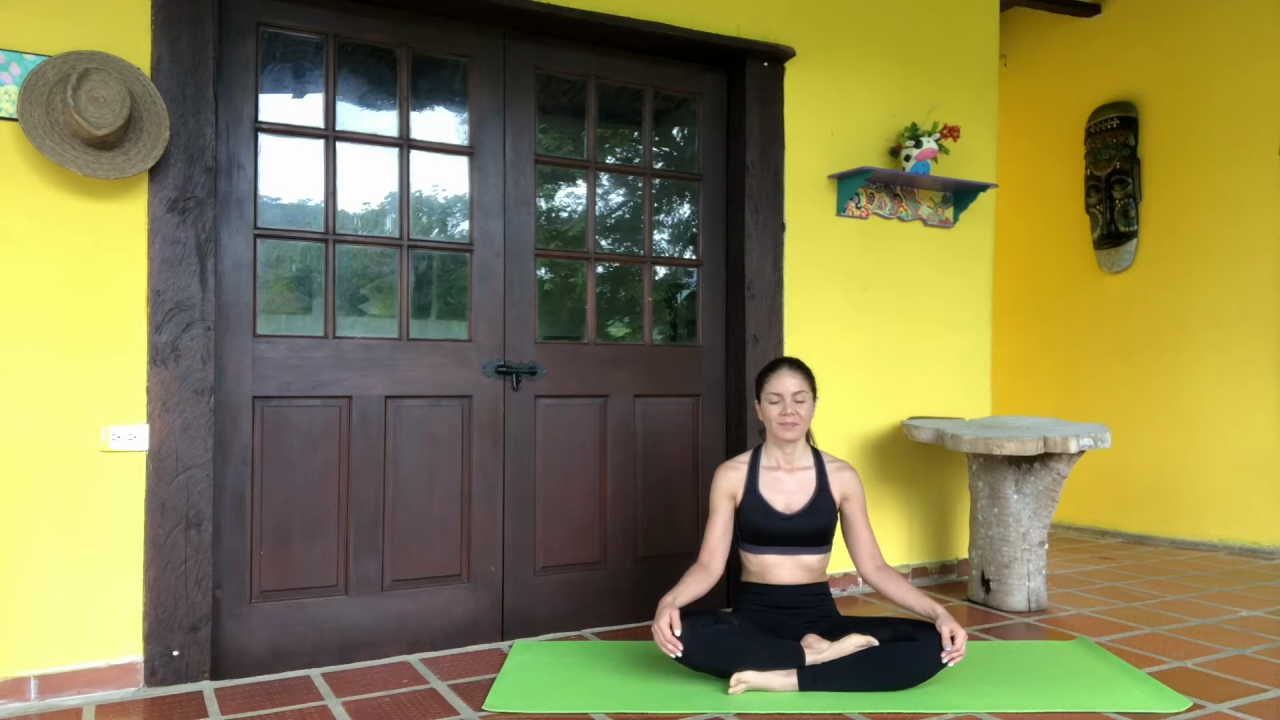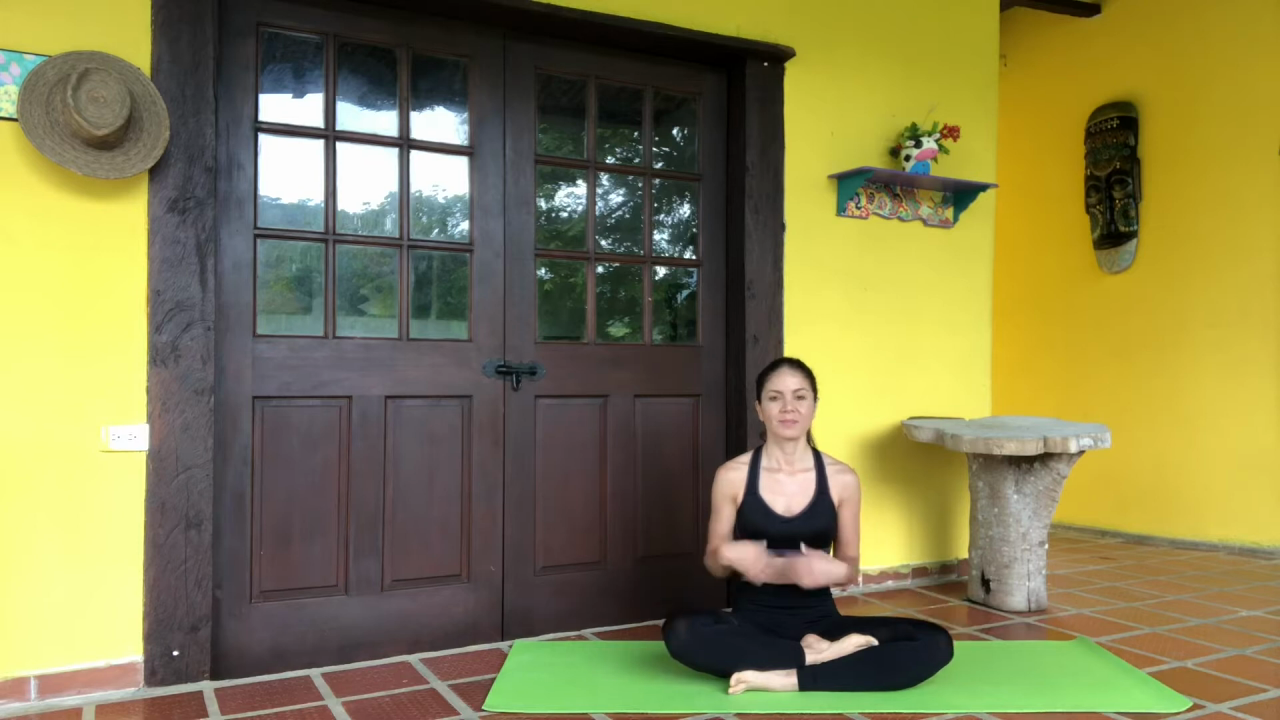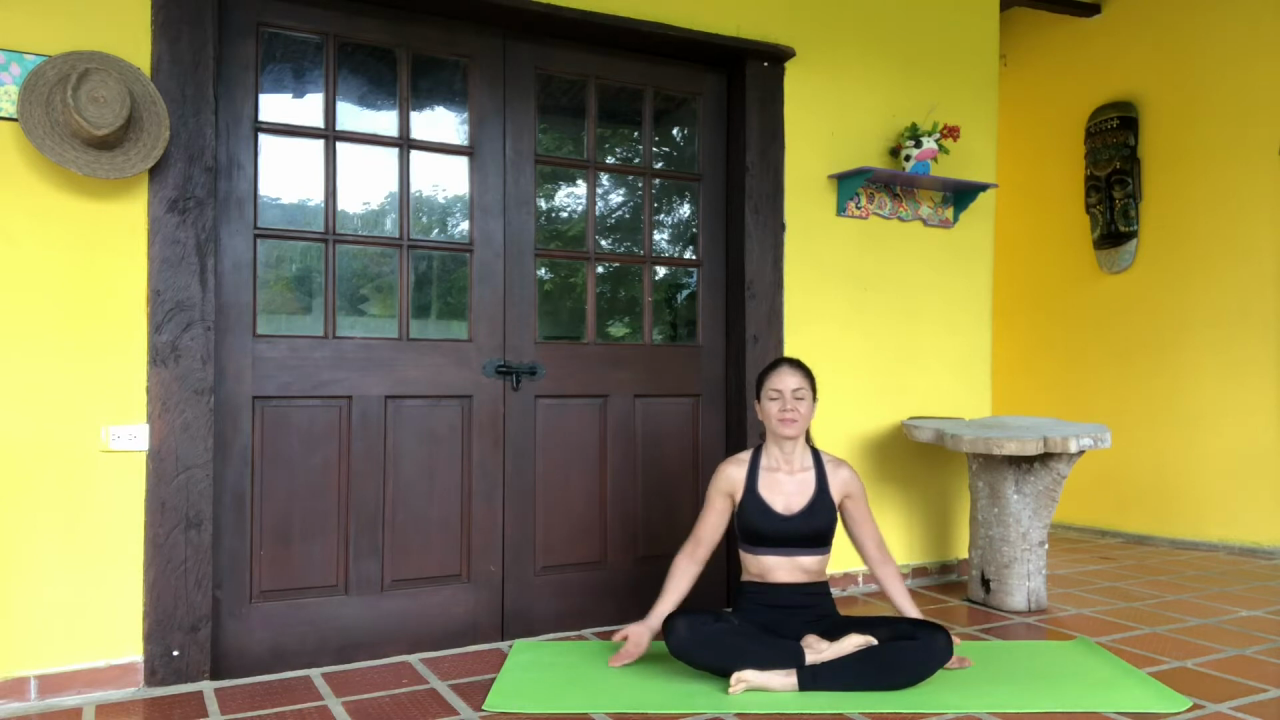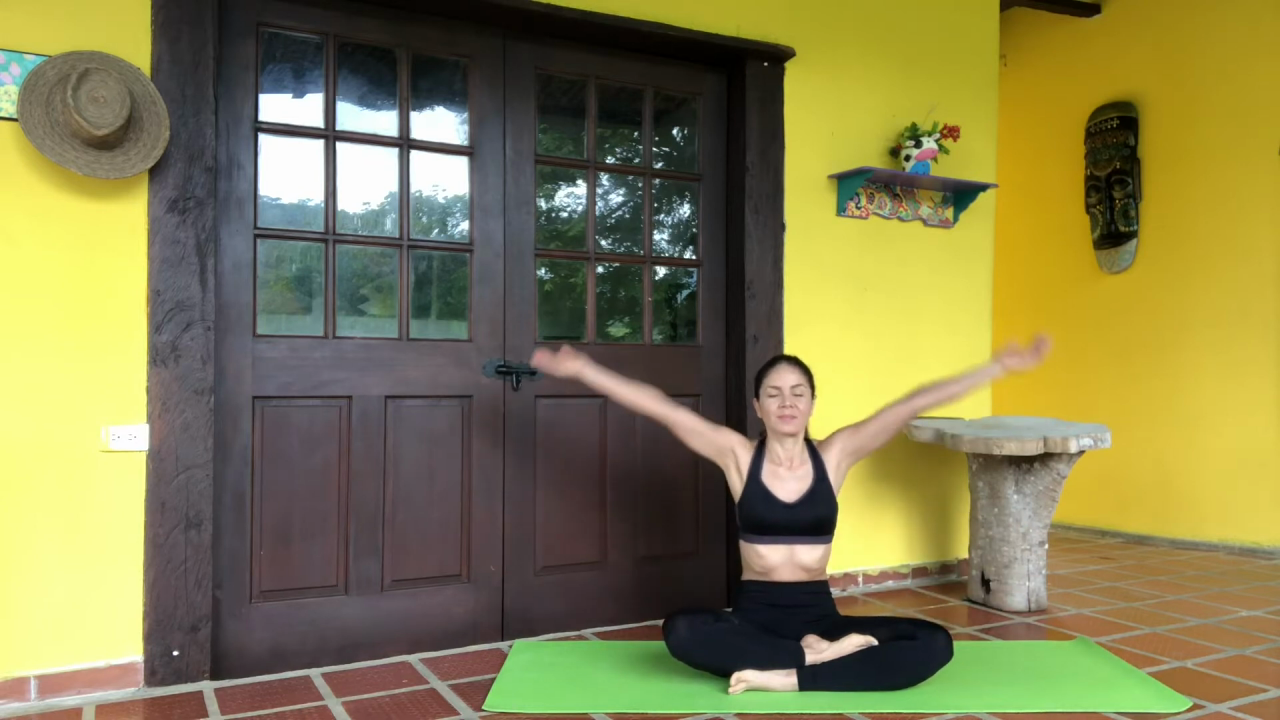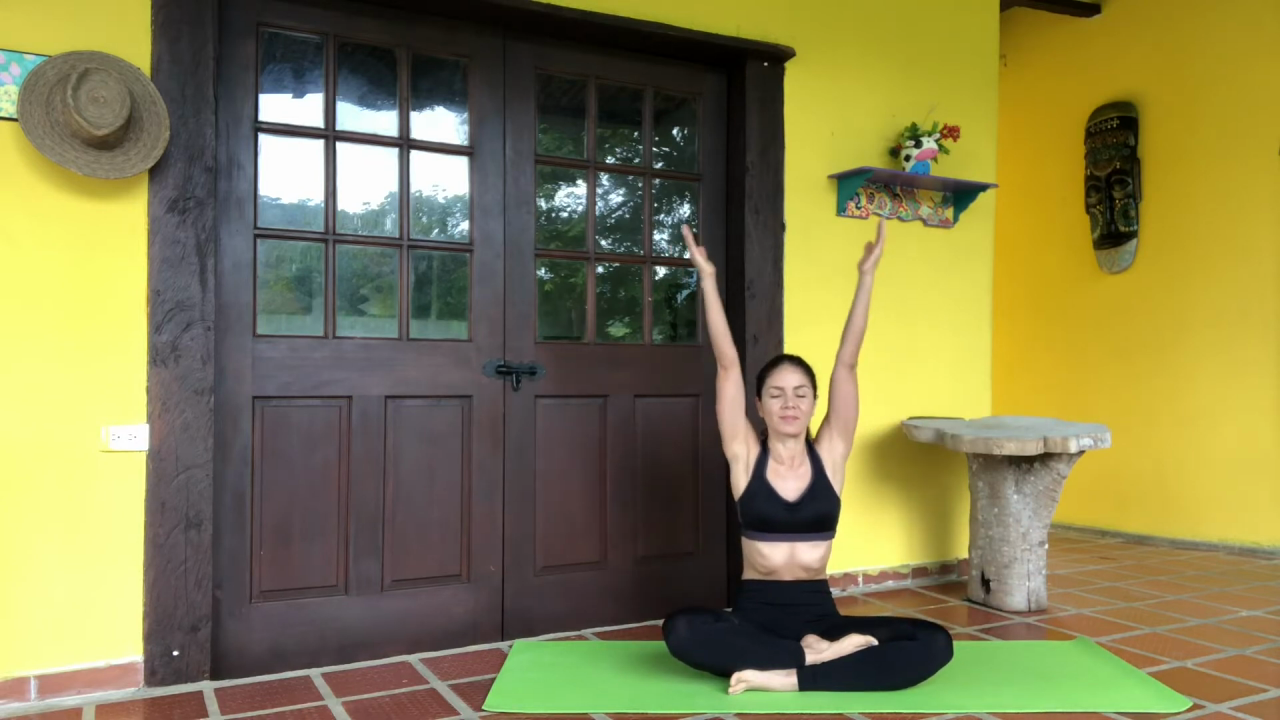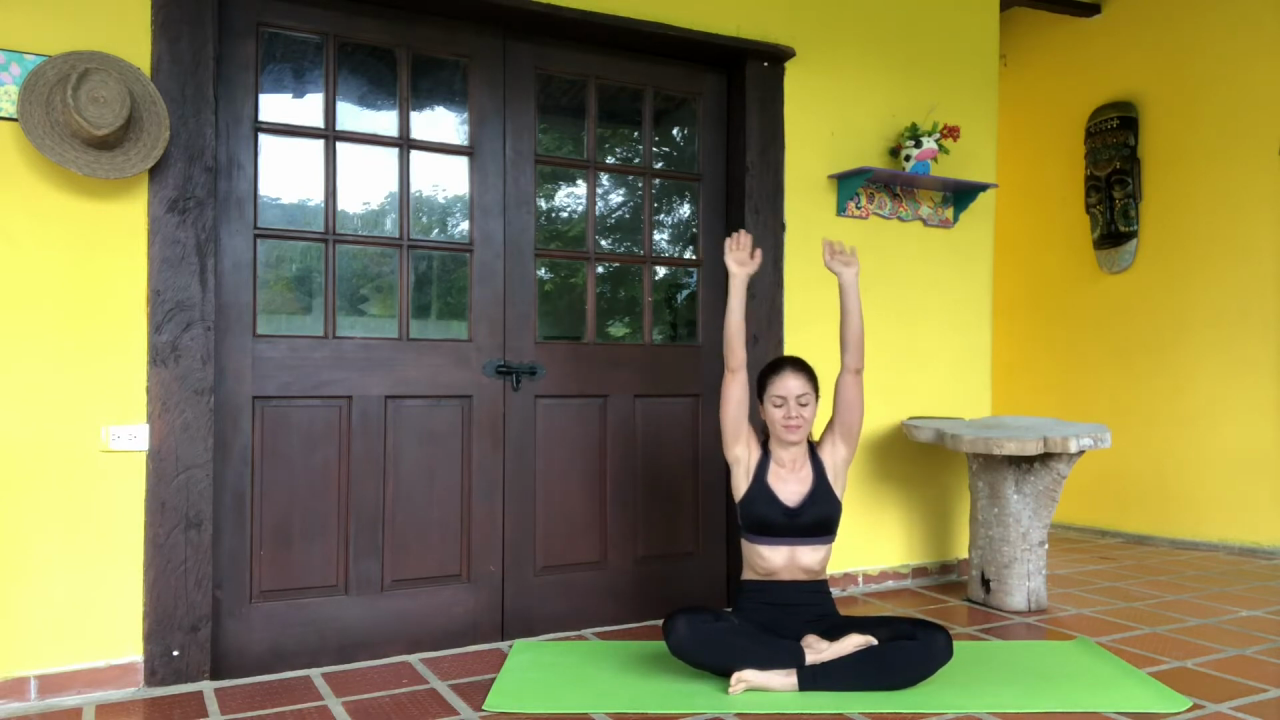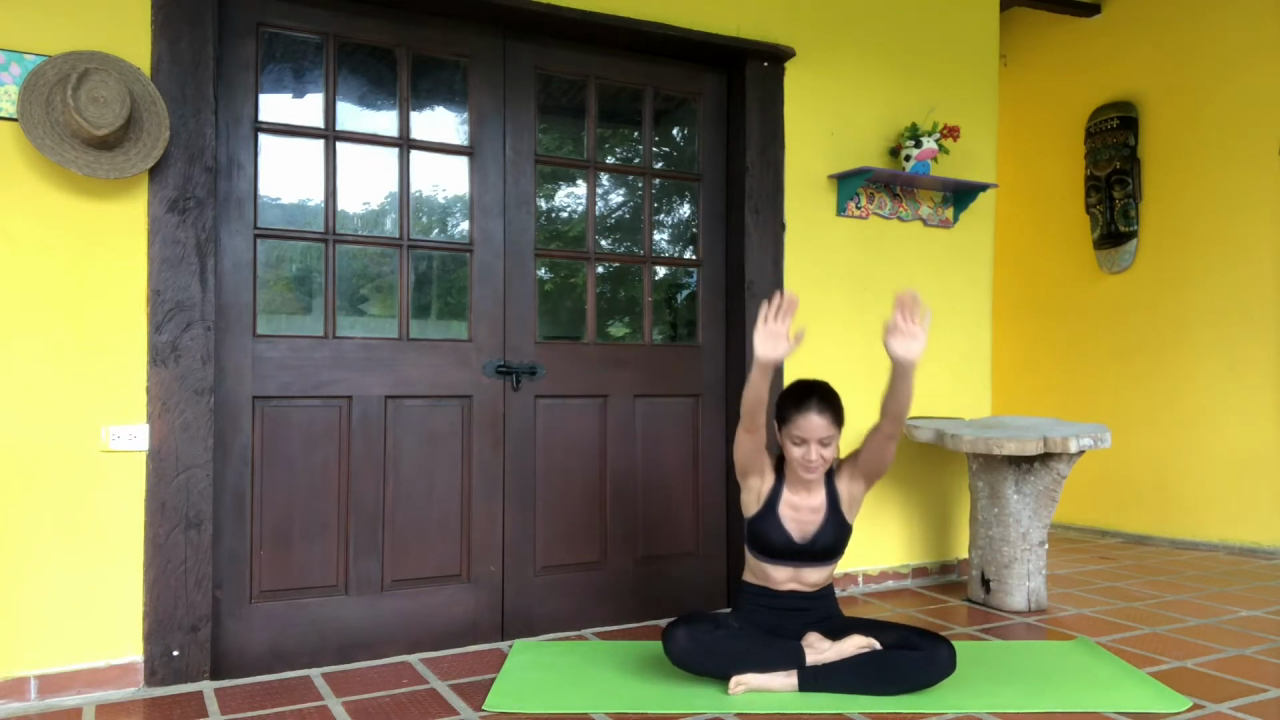
dt=0.7s
person 1, frame 1
left shoulder: (841, 476)
right shoulder: (732, 475)
left elbow: (873, 566)
right elbow: (710, 564)
left wrist: (938, 612)
right wrist: (670, 602)
left hip: (818, 616)
right hip: (753, 617)
left knee: (931, 645)
right knee: (685, 634)
left ankle: (786, 677)
right ankle: (815, 654)
person 1, frame 2
left shoulder: (842, 479)
right shoulder: (733, 475)
left elbow: (850, 563)
right elbow: (714, 558)
left wrist: (836, 571)
right wrist: (729, 557)
left hip: (817, 617)
right hip: (753, 617)
left knee: (936, 645)
right knee: (681, 632)
left ankle: (788, 677)
right ankle: (816, 655)
person 1, frame 3
left shoulder: (840, 476)
right shoulder: (734, 473)
left elbow: (877, 555)
right elbow: (695, 552)
left wrist: (917, 620)
right wrist: (649, 623)
left hip: (818, 615)
right hip: (751, 616)
left knee: (934, 643)
right knee: (682, 630)
left ankle: (785, 676)
right ankle: (815, 654)
person 1, frame 4
left shoulder: (833, 456)
right shoulder: (739, 455)
left elbow: (908, 409)
right elbow: (664, 409)
left wrist: (996, 368)
right wrist: (584, 370)
left hip: (818, 609)
right hip: (753, 614)
left knee: (935, 643)
right knee: (681, 629)
left ankle: (783, 675)
right ankle: (815, 657)
person 1, frame 5
left shoulder: (830, 454)
right shoulder: (745, 455)
left elbow: (847, 362)
right elbow: (727, 364)
left wrist: (866, 276)
right wrist: (706, 278)
left hip: (819, 613)
right hip: (754, 614)
left knee: (934, 644)
right knee: (682, 630)
left ankle: (787, 676)
right ankle: (815, 655)
person 1, frame 6
left shoulder: (831, 458)
right shoulder: (747, 458)
left elbow: (852, 367)
right elbow: (735, 368)
left wrist: (848, 281)
right wrist: (738, 281)
left hip: (819, 614)
right hip: (754, 614)
left knee: (934, 643)
right knee: (682, 629)
left ankle: (788, 676)
right ankle: (815, 655)
person 1, frame 7
left shoulder: (849, 482)
right shoulder: (759, 478)
left elbow: (889, 430)
right elbow: (750, 425)
left wrist: (903, 365)
right wrist: (764, 364)
left hip: (822, 617)
right hip: (756, 617)
left knee: (937, 656)
right knee: (682, 639)
left ankle: (786, 676)
right ankle: (815, 654)
